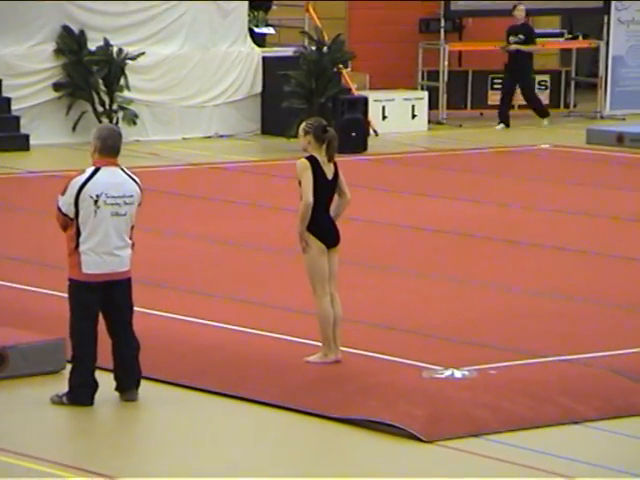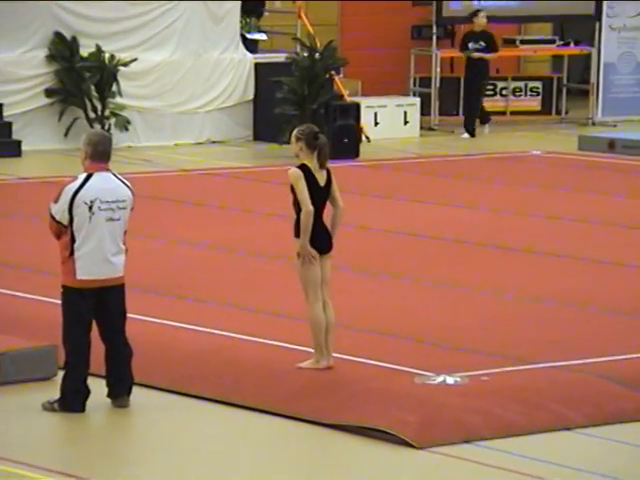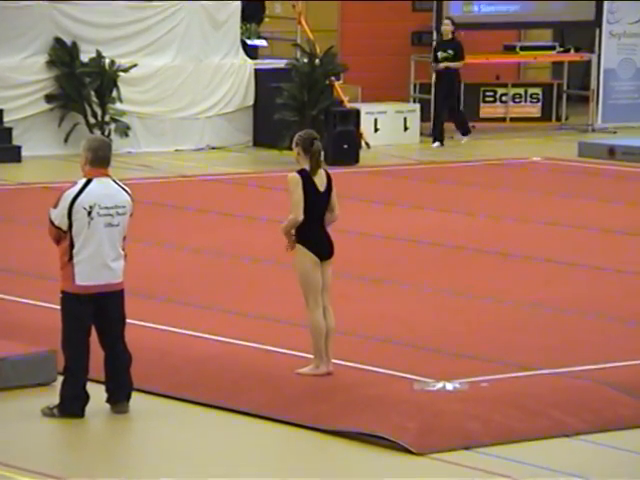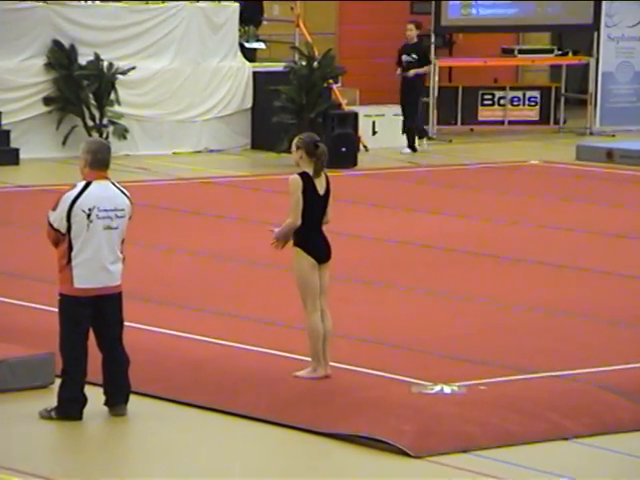
dt=0.5s
person 1, frame 1
left shoulder: (81, 183)
right shoulder: (133, 184)
left elbow: (63, 220)
left hip: (86, 270)
right hip: (120, 268)
left knee: (83, 333)
right knee: (122, 329)
left ankle: (80, 392)
right ankle: (129, 386)
person 1, frame 2
left shoulder: (75, 189)
right shoulder: (125, 189)
left elbow: (56, 228)
left hip: (80, 277)
right hip: (113, 274)
left knee: (77, 340)
right knee: (115, 336)
left ankle: (72, 399)
right ankle: (121, 392)
person 1, frame 3
left shoulder: (74, 195)
right shoulder: (124, 194)
left elbow: (55, 233)
left hip: (79, 283)
right hip: (113, 280)
left knee: (76, 346)
right knee: (115, 342)
left ankle: (72, 404)
right ankle: (120, 397)
person 1, frame 4
left shoulder: (73, 197)
right shoulder: (123, 197)
left elbow: (53, 236)
left hip: (77, 285)
right hip: (111, 284)
left knee: (74, 348)
right knee: (112, 344)
left ankle: (69, 407)
right ankle: (118, 400)
person 2, frame 1
left shoulder: (305, 163)
right shoulder: (332, 163)
left elbow: (307, 200)
right elbow: (345, 197)
left wrist: (301, 229)
left hip: (315, 233)
right hip: (331, 231)
left knee: (321, 294)
right knee: (331, 292)
left ankle: (328, 351)
right ankle: (335, 348)
person 2, frame 2
left shoulder: (297, 172)
right shoulder: (325, 171)
left elbow: (307, 209)
right elbow: (338, 207)
left wrist: (303, 243)
right wrist: (330, 236)
left hip: (311, 239)
right hip: (324, 238)
left knee: (313, 300)
right knee: (324, 298)
left ankle: (320, 357)
right ankle: (327, 354)
person 2, frame 3
left shoulder: (296, 177)
right shoulder: (326, 176)
left elbow: (298, 216)
right elbow: (333, 215)
left wrist: (286, 230)
left hip: (308, 246)
right hip: (325, 242)
left knee: (313, 306)
right knee: (324, 304)
left ankle: (319, 363)
right ankle: (326, 360)
person 2, frame 4
left shoulder: (297, 180)
right shoulder: (324, 178)
left elbow: (295, 220)
right elbow: (325, 218)
left wrist: (281, 234)
left hip: (306, 248)
right hip: (323, 245)
left knee: (311, 309)
right knee: (322, 307)
left ankle: (316, 366)
right ankle: (324, 363)
person 3, frame 1
left shoulder: (528, 29)
right shoulder: (510, 29)
left elbow: (532, 48)
left wrist: (517, 47)
right wrist: (506, 48)
left hip: (525, 66)
right hip: (511, 65)
left knee: (528, 93)
right knee: (506, 92)
left ankle: (544, 114)
right ankle: (504, 121)
person 3, frame 2
left shoulder: (488, 36)
right shoulder: (467, 36)
left elbow: (493, 55)
right elbow: (462, 52)
left wrist: (480, 55)
right wrist: (466, 55)
left hip: (481, 72)
right hip: (469, 71)
left knee: (474, 100)
right knee: (468, 99)
left ankle: (470, 130)
right ankle: (485, 120)
person 3, frame 3
left shoulder: (456, 44)
right shoulder: (438, 44)
left elbow: (460, 64)
left wrist: (446, 64)
right wrist: (435, 67)
left hip: (453, 81)
right hip: (440, 80)
left knee: (453, 109)
right knee: (438, 109)
left ankle: (465, 131)
right ankle: (438, 139)
person 3, frame 4
left shoulder: (421, 48)
right shoulder: (403, 48)
left elbow: (427, 68)
left wrist: (415, 71)
right wrist: (399, 71)
left hip: (417, 85)
right hip: (405, 84)
left knee: (412, 114)
right knee: (407, 113)
left ankle: (411, 145)
right ankle: (422, 133)
